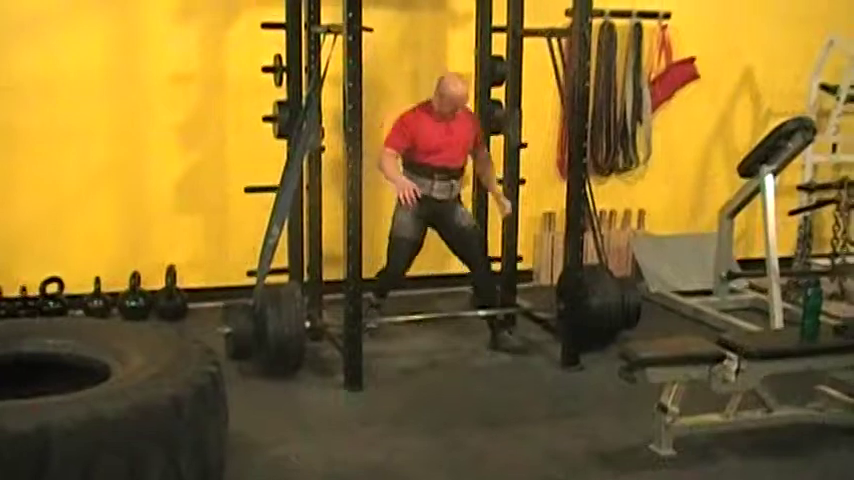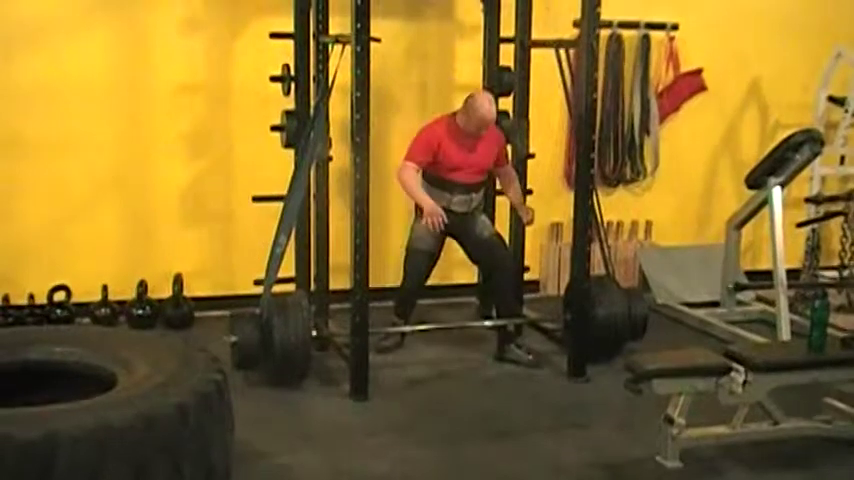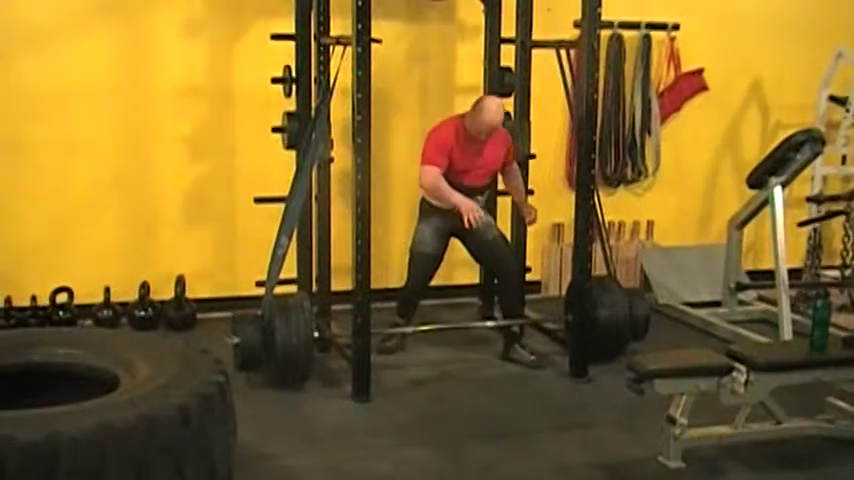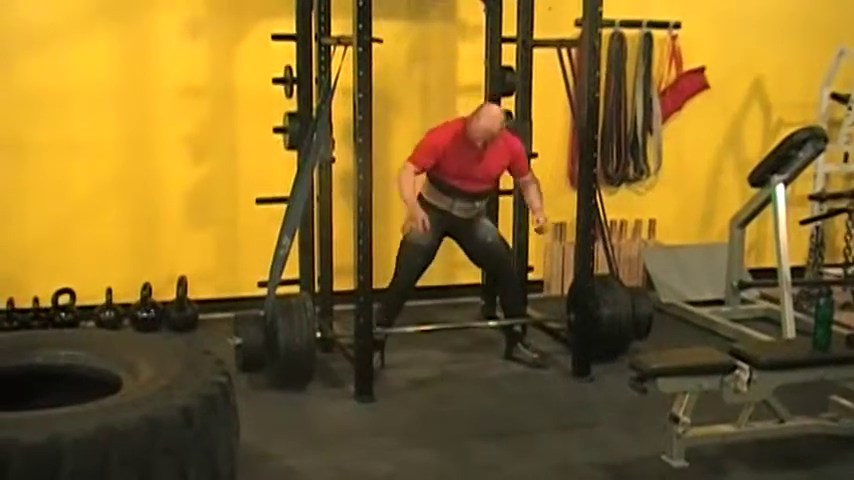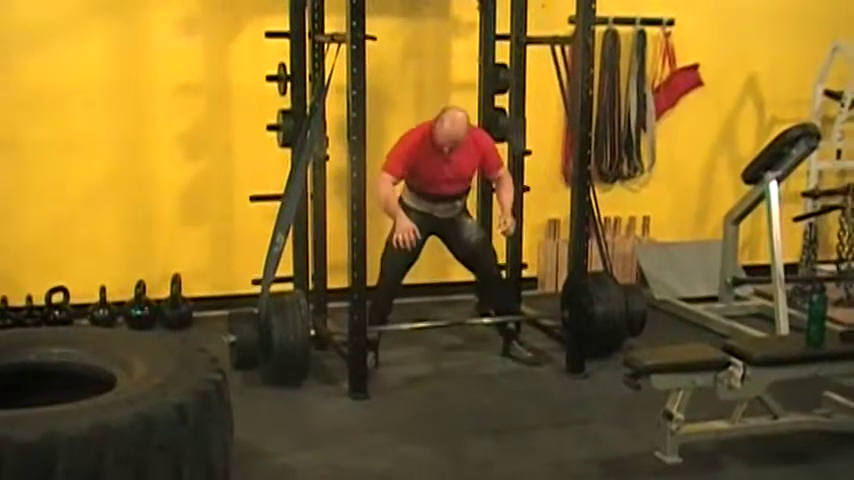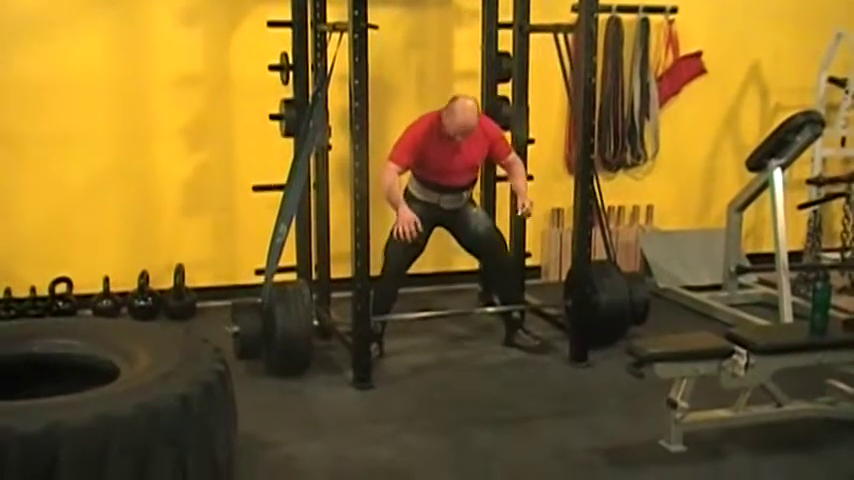
dt=0.3s
person 1, frame 1
left shoulder: (470, 121)
right shoulder: (412, 120)
left elbow: (482, 157)
right elbow: (386, 157)
left wrist: (497, 194)
right wrist: (400, 180)
left hip: (450, 201)
right hip: (415, 199)
left knee: (479, 257)
right knee: (398, 263)
left ankle: (498, 329)
right ankle: (374, 304)
person 1, frame 2
left shoulder: (495, 136)
right shoulder: (434, 133)
left elbow: (505, 172)
right elbow: (406, 172)
left wrist: (519, 205)
right wrist: (428, 205)
left hip: (471, 212)
right hip: (433, 212)
left knee: (505, 268)
right knee: (414, 275)
left ankle: (508, 341)
right ankle: (397, 329)
person 1, frame 3
left shoulder: (502, 137)
right shoulder: (444, 134)
left elbow: (510, 170)
right elbow: (428, 178)
left wrist: (523, 203)
right wrist: (461, 202)
left hip: (476, 213)
right hip: (438, 211)
left knee: (510, 269)
right knee: (418, 276)
left ankle: (513, 341)
right ankle: (399, 329)
person 1, frame 4
left shoulder: (510, 145)
right shoulder: (442, 136)
left elbow: (528, 179)
right elbow: (408, 171)
left wrist: (537, 210)
right wrist: (413, 209)
left hip: (473, 216)
right hip: (433, 211)
left knee: (507, 270)
right knee: (405, 274)
left ankle: (516, 341)
right ankle: (377, 343)
person 1, frame 5
left shoulder: (481, 141)
right shoulder: (413, 141)
left elbow: (502, 177)
right elbow: (384, 183)
left wrist: (506, 211)
right wrist: (399, 219)
left hip: (455, 213)
right hip: (415, 212)
left knee: (489, 268)
right knee: (391, 273)
left ankle: (511, 338)
right ankle: (370, 343)
person 1, frame 6
left shoulder: (488, 129)
right shoulder: (421, 131)
left elbow: (512, 162)
right elbow: (389, 172)
left wrist: (522, 194)
right wrist: (402, 209)
left hip: (461, 204)
right hip: (421, 203)
left knee: (500, 256)
right knee: (395, 262)
left ankle: (515, 328)
right ankle: (374, 334)
